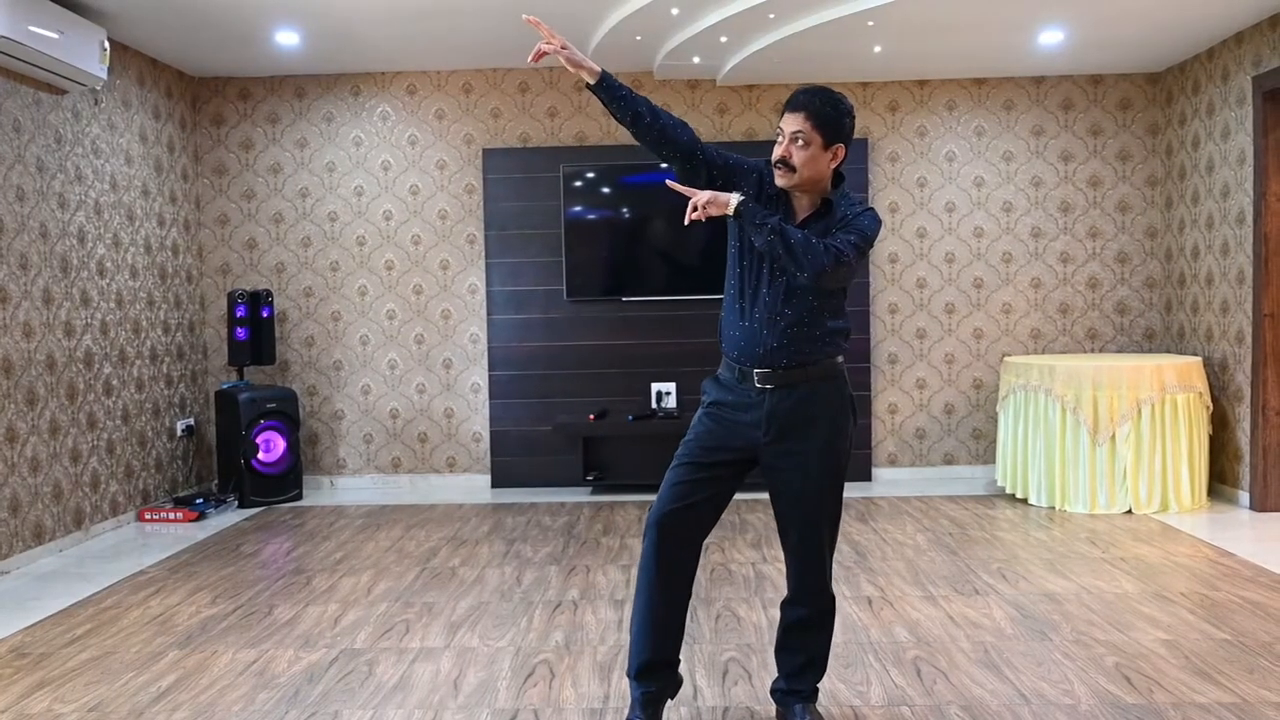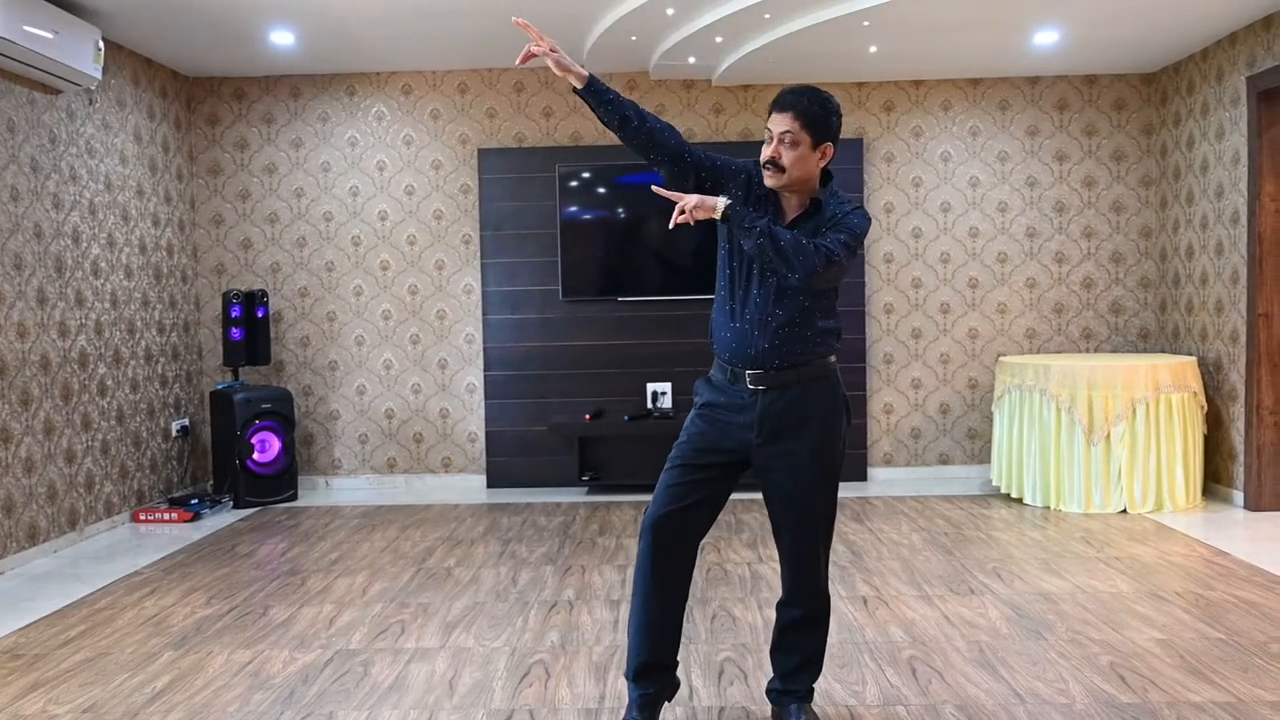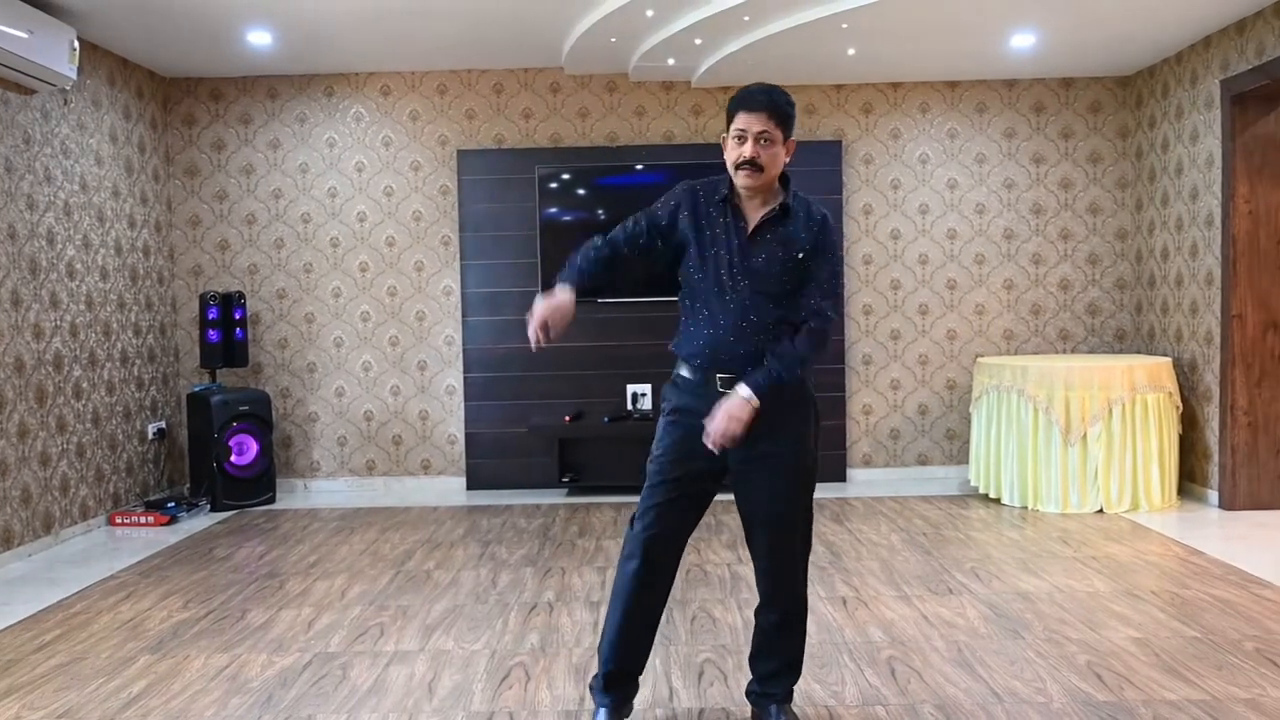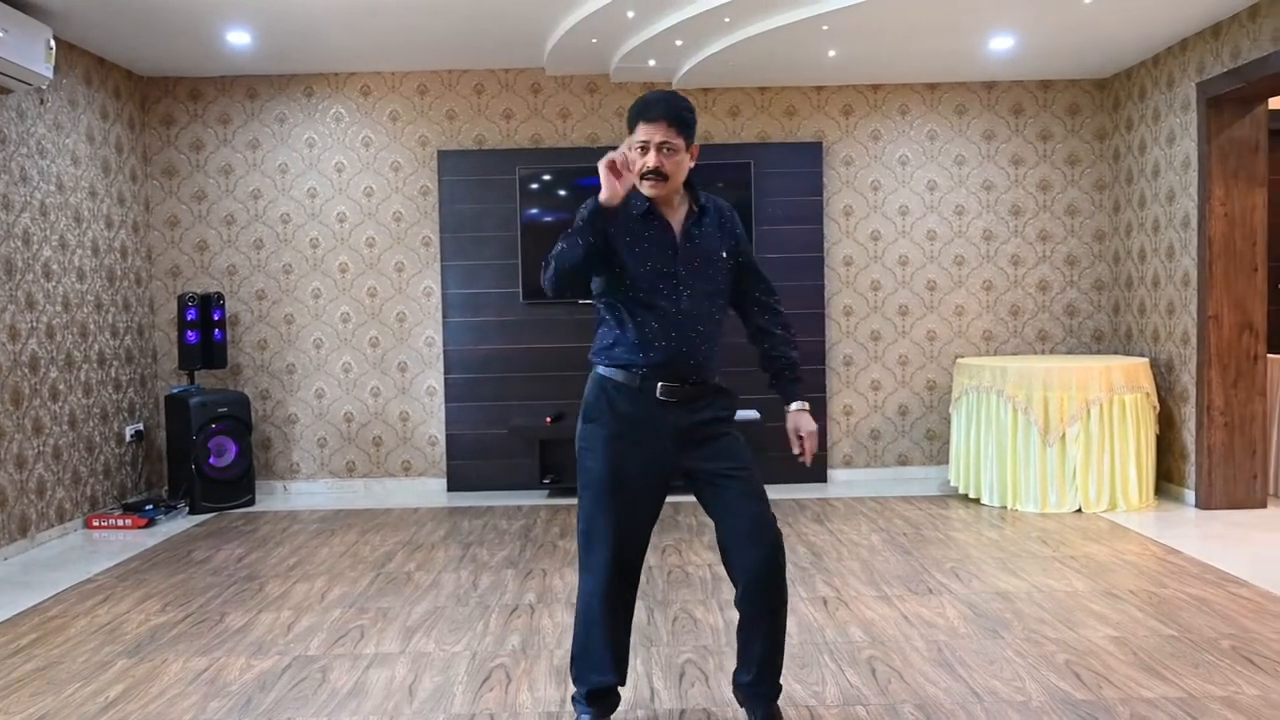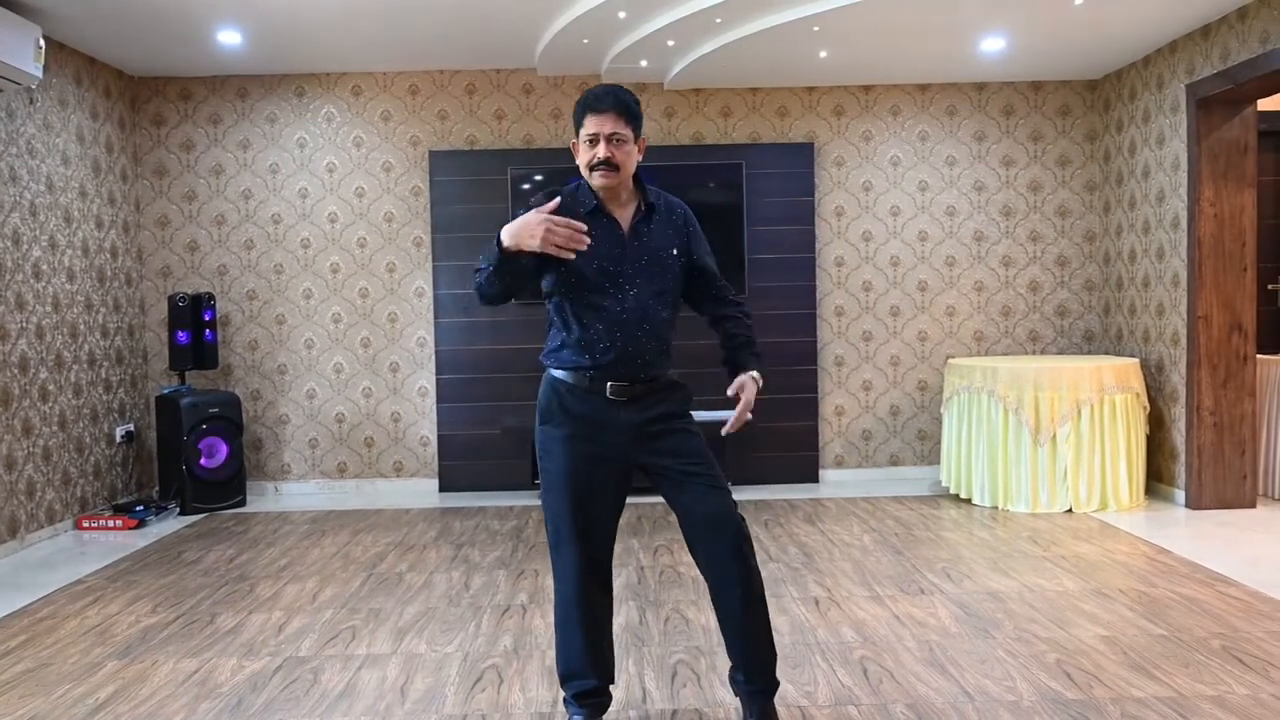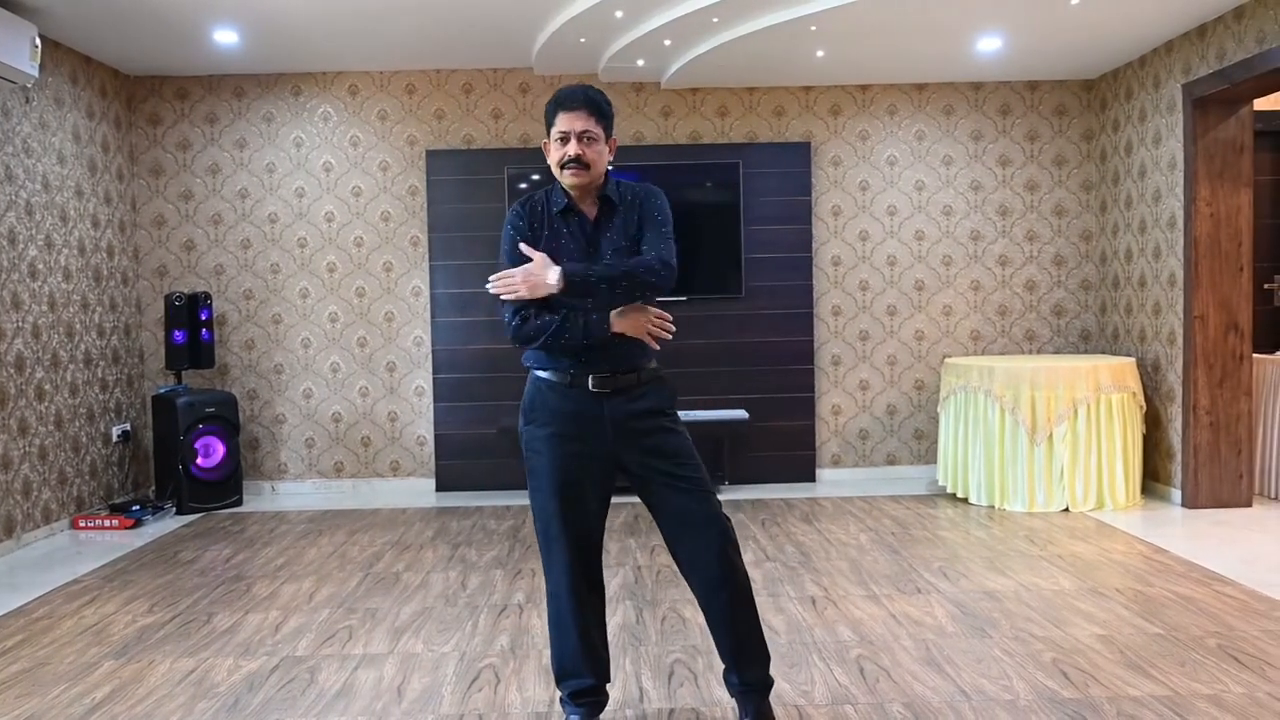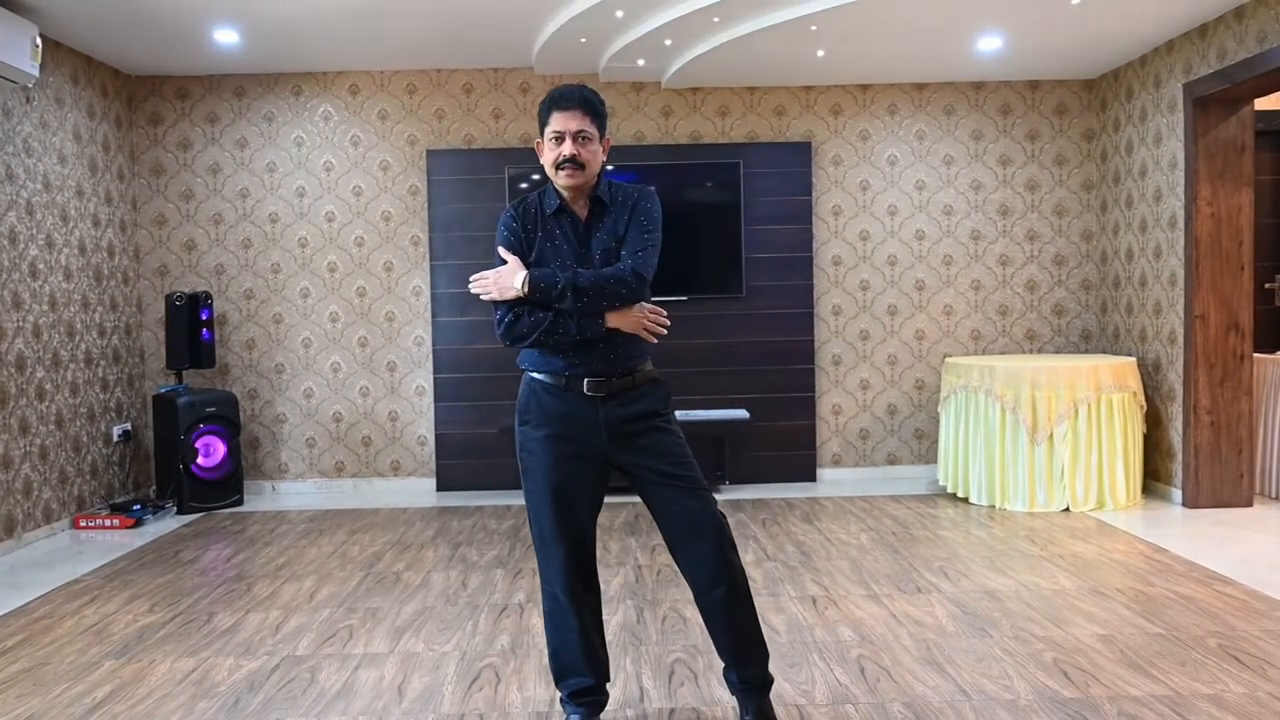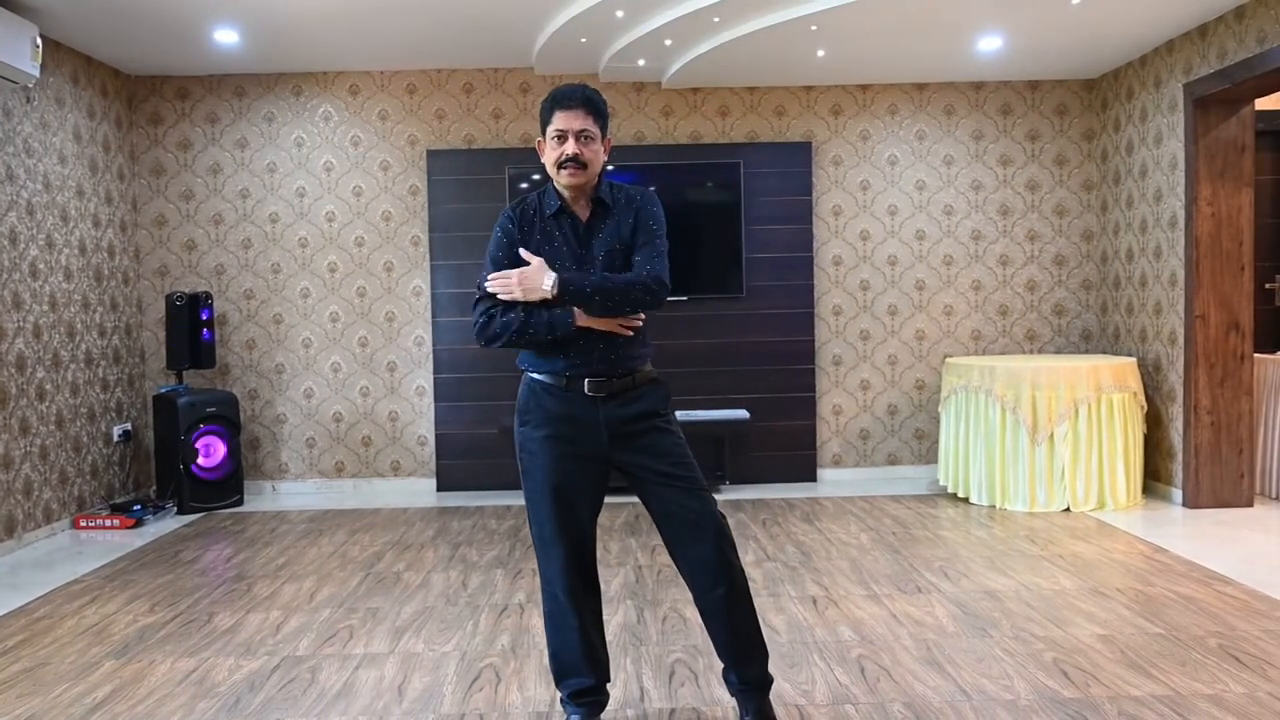
dt=0.4s
person 1, frame 1
left shoulder: (857, 221)
right shoulder: (751, 182)
left elbow: (813, 264)
right elbow: (670, 136)
left wrist: (739, 209)
right wrist: (591, 72)
left hip: (810, 402)
right hip: (733, 392)
left knee: (810, 553)
right knee: (669, 525)
person 1, frame 2
left shoulder: (846, 219)
right shoulder: (741, 184)
left elbow: (804, 266)
right elbow: (658, 141)
left wrist: (725, 212)
right wrist: (577, 77)
left hip: (804, 403)
right hip: (726, 394)
left knee: (804, 554)
right knee: (664, 528)
person 1, frame 3
left shoulder: (813, 228)
right shoulder: (686, 204)
left elbow: (816, 330)
right elbow: (616, 246)
left wrist: (752, 395)
right wrist: (566, 289)
left hip: (774, 410)
right hip: (691, 400)
left knee: (782, 561)
right knee: (651, 545)
person 1, frame 4
left shoulder: (721, 219)
right shoulder: (606, 218)
left elbow: (763, 310)
right elbow: (557, 281)
left wrist: (795, 398)
right wrist: (604, 204)
left hip: (703, 408)
right hip: (621, 408)
left knee: (759, 545)
right knee: (609, 559)
person 1, frame 5
left shoulder: (672, 216)
right shoulder: (554, 215)
left elbow: (719, 299)
right elbow: (489, 293)
left wrist: (747, 365)
right wrist: (511, 242)
left hip: (659, 404)
right hip: (576, 409)
left knee: (725, 539)
right knee: (580, 559)
person 1, frame 6
left shoulder: (646, 203)
right shoulder: (527, 218)
left elbow: (656, 273)
right elbow: (521, 323)
left wrist: (563, 280)
right wrist: (611, 320)
left hip: (640, 400)
right hip: (559, 406)
left knee: (707, 538)
right knee: (569, 557)
person 1, frame 7
left shoulder: (638, 203)
right shoulder: (521, 219)
left elbow: (632, 280)
right elbow: (511, 325)
left wrist: (533, 282)
right wrist: (606, 318)
left hip: (636, 401)
right hip: (553, 409)
left knee: (705, 537)
right knee: (564, 559)
person 1, frame 8
left shoulder: (639, 206)
right shoulder: (519, 221)
left elbow: (653, 288)
right elbow: (488, 324)
left wrist: (558, 286)
right wrist: (576, 317)
left hip: (636, 402)
right hip: (553, 409)
left knee: (704, 539)
right knee: (565, 560)
